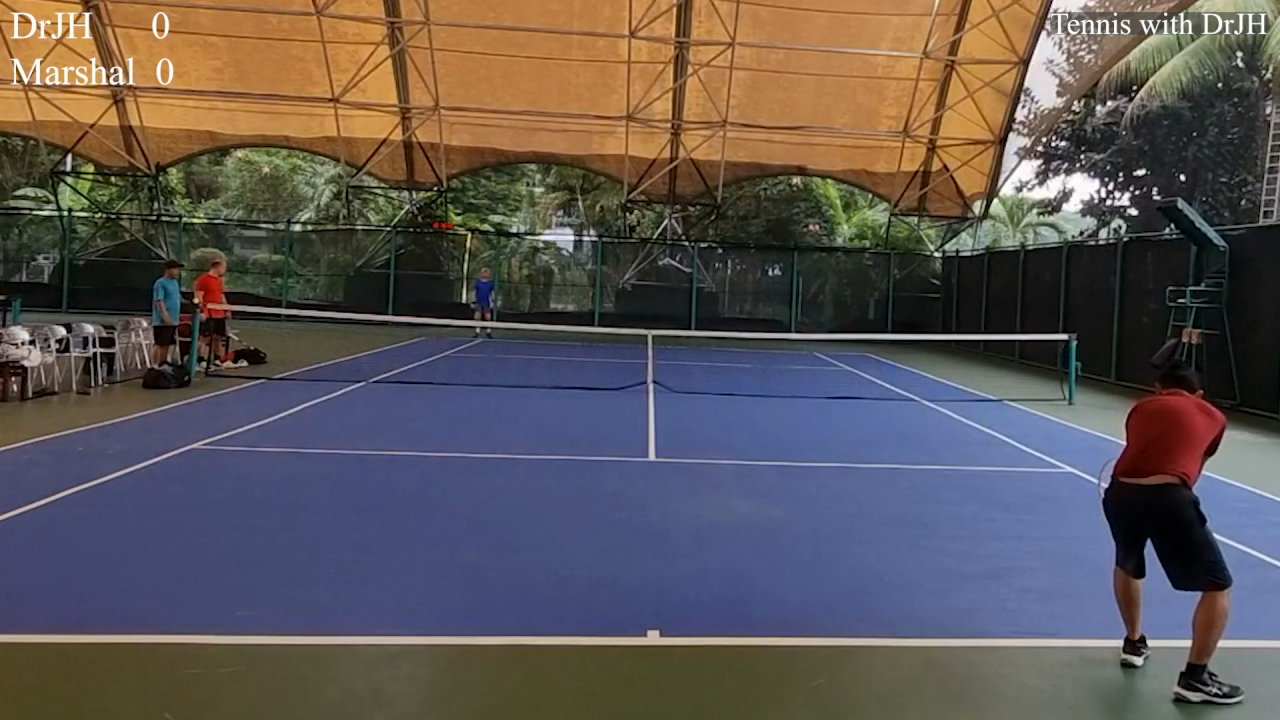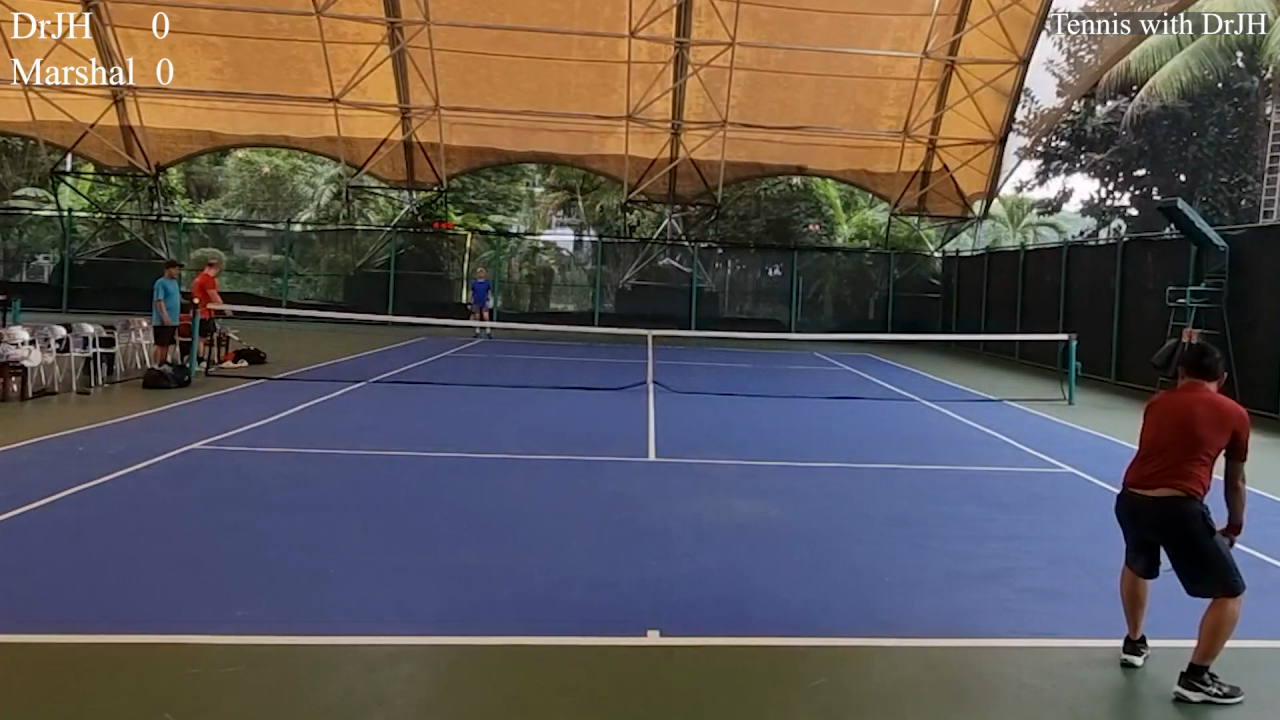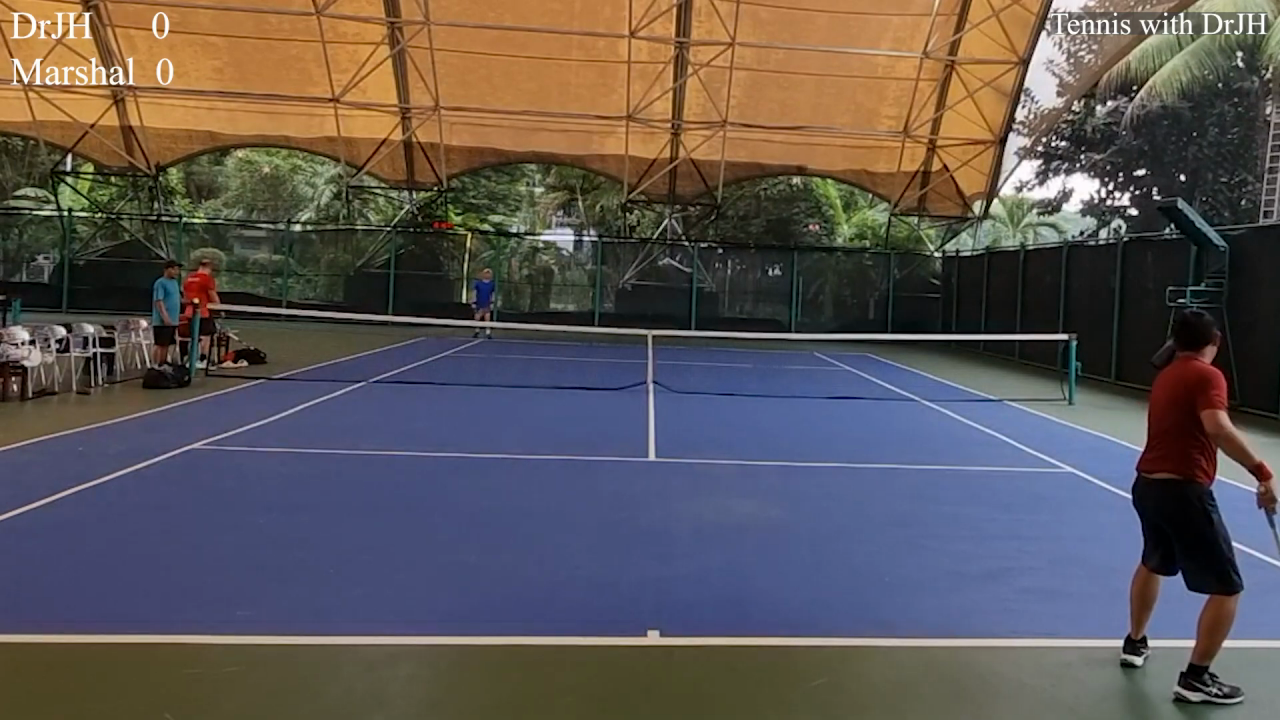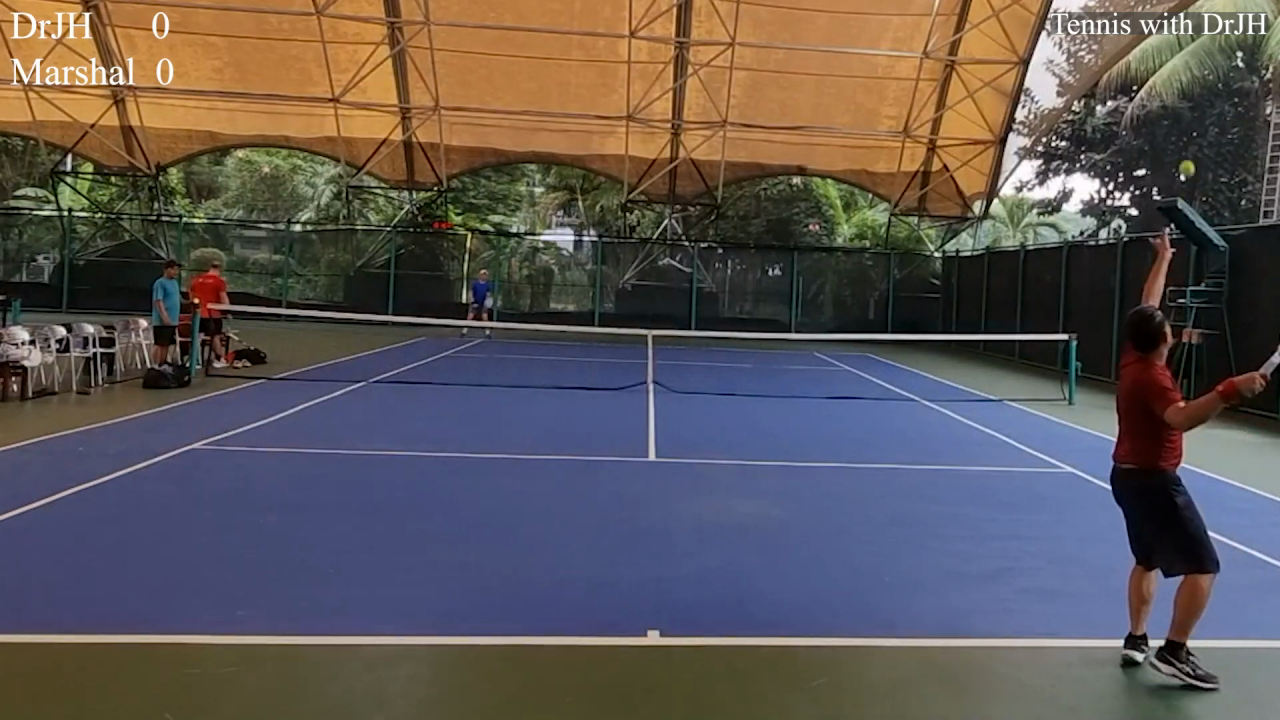
dt=0.5s
person 1, frame 1
left shoulder: (1142, 408)
right shoulder: (1213, 416)
left hip: (1122, 492)
right hip: (1169, 498)
left knee: (1127, 565)
right knee: (1218, 587)
left ankle: (1134, 643)
right ankle: (1194, 678)
person 1, frame 2
left shoulder: (1157, 404)
right shoulder: (1234, 414)
right elbow: (1236, 482)
right wrist: (1233, 527)
left hip: (1132, 501)
right hip: (1178, 508)
left knee: (1136, 567)
right knee: (1229, 592)
left ankle: (1134, 643)
right ankle: (1195, 678)
person 1, frame 3
left shoulder: (1168, 376)
right shoulder: (1207, 376)
right elbow: (1217, 429)
left hip: (1148, 485)
right hip: (1183, 491)
left knee: (1152, 565)
right knee: (1226, 588)
left ankle: (1134, 642)
right ankle: (1195, 678)
person 1, frame 4
left shoulder: (1131, 359)
right shoulder: (1152, 378)
left elbow: (1148, 305)
right elbow: (1182, 418)
left wrist: (1162, 259)
right wrist: (1230, 389)
left hip: (1127, 477)
right hip: (1154, 482)
left knee: (1146, 561)
right knee: (1201, 567)
left ankle: (1135, 640)
right ankle: (1174, 652)
